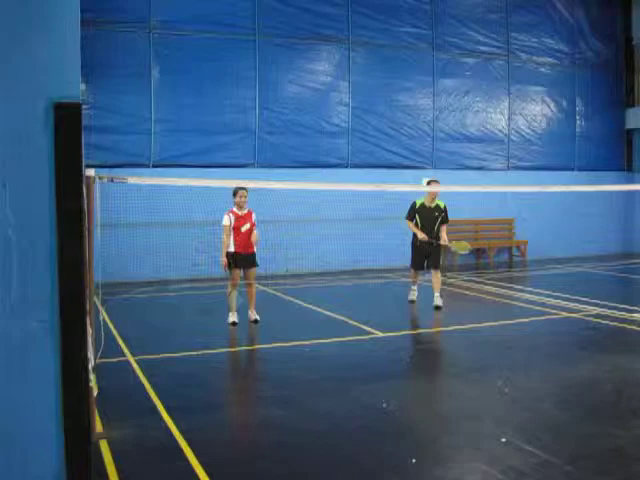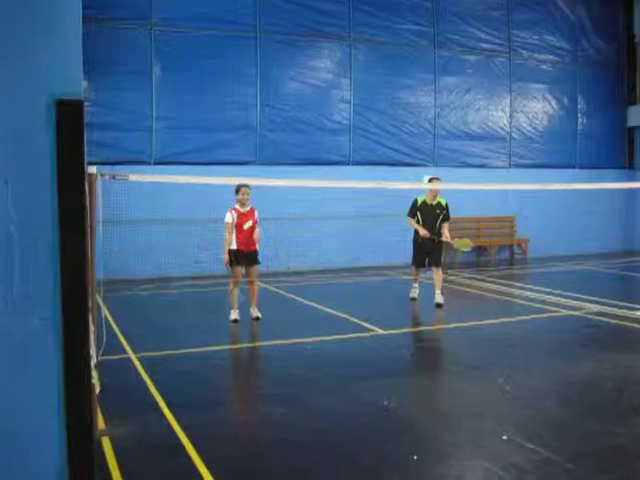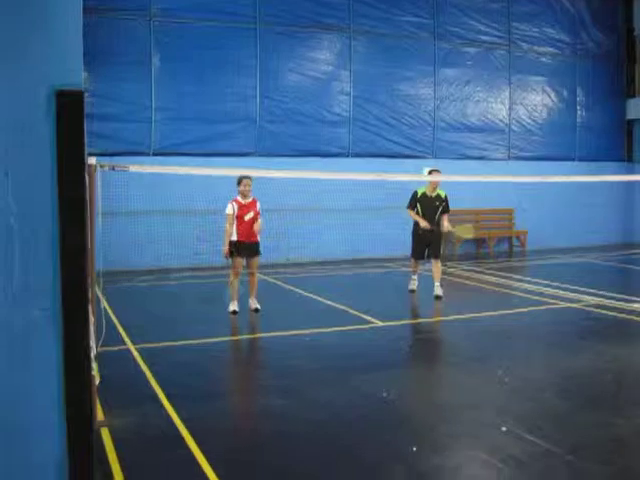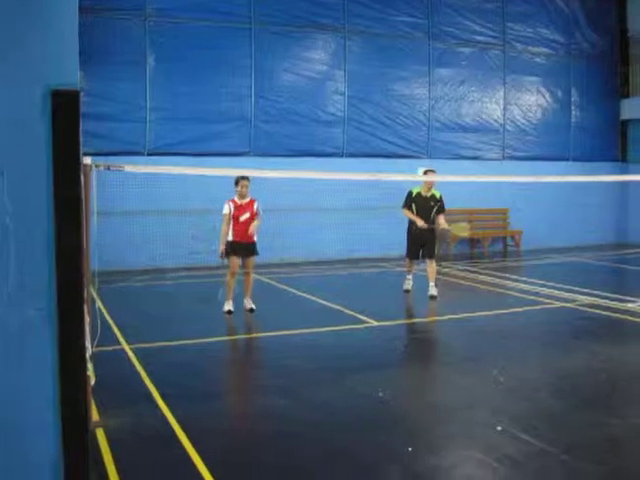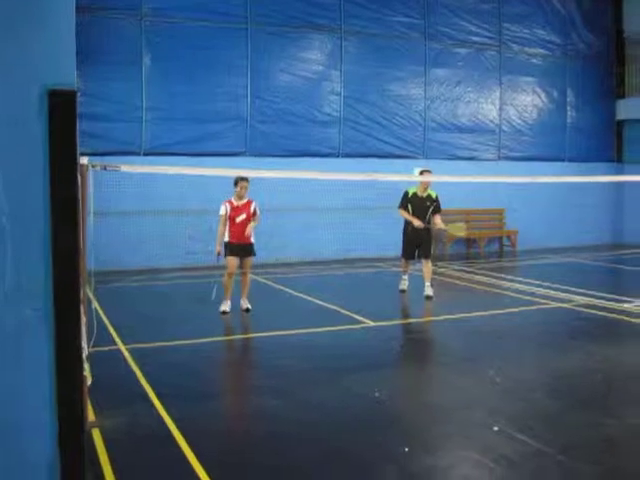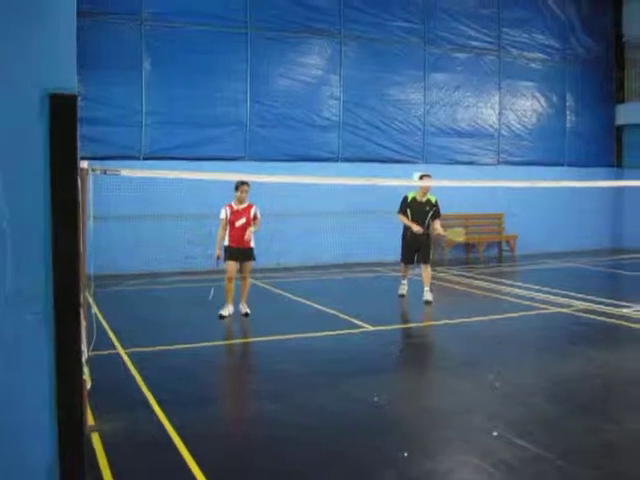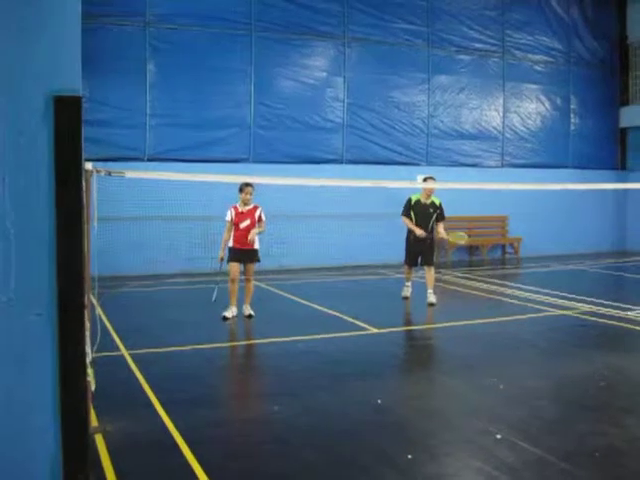
dt=0.1s
person 1, frame 1
left shoulder: (251, 214)
right shoulder: (229, 215)
right elbow: (226, 236)
left wrist: (255, 234)
right wrist: (224, 256)
left hip: (250, 253)
right hip: (235, 253)
left knee: (251, 283)
right knee: (233, 283)
left ankle: (252, 311)
right ankle: (233, 313)
person 1, frame 2
left shoulder: (254, 211)
right shoulder: (232, 213)
right elbow: (228, 234)
left wrist: (257, 231)
right wrist: (226, 253)
left hip: (252, 250)
right hip: (237, 250)
left knee: (253, 280)
right knee: (235, 281)
left ankle: (253, 309)
right ankle: (234, 310)
person 1, frame 3
left shoulder: (256, 203)
right shoulder: (233, 204)
right elbow: (229, 225)
left wrist: (259, 223)
right wrist: (226, 244)
left hip: (253, 242)
right hip: (238, 242)
left knee: (253, 272)
right knee: (236, 272)
left ankle: (252, 300)
right ankle: (234, 302)
person 1, frame 4
left shoulder: (254, 203)
right shoulder: (230, 204)
left elbow: (257, 219)
right elbow: (225, 225)
left wrist: (255, 224)
right wrist: (222, 244)
left hip: (250, 242)
right hip: (234, 242)
left knee: (249, 271)
right knee: (233, 271)
left ankle: (248, 299)
right ankle: (229, 301)
person 1, frame 5
left shoulder: (252, 204)
right shoulder: (227, 205)
left elbow: (256, 221)
right elbow: (222, 225)
left wrist: (252, 226)
right wrist: (218, 244)
left hip: (247, 243)
right hip: (231, 243)
left knee: (245, 272)
right knee: (230, 272)
left ankle: (244, 300)
right ankle: (226, 301)
person 1, frame 6
left shoulder: (252, 208)
right shoulder: (227, 209)
left elbow: (257, 225)
right elbow: (222, 229)
left wrist: (251, 230)
right wrist: (218, 248)
left hip: (247, 247)
right hip: (231, 247)
left knee: (245, 276)
right knee: (230, 276)
left ankle: (243, 304)
right ankle: (229, 306)
person 1, frame 7
left shoulder: (257, 210)
right shoulder: (232, 210)
left elbow: (262, 227)
right elbow: (228, 231)
left wrist: (255, 231)
right wrist: (222, 249)
left hip: (251, 248)
right hip: (234, 248)
left knee: (249, 278)
right knee: (233, 278)
left ankle: (247, 306)
right ankle: (233, 308)
person 2, frame 1
left shoulder: (442, 206)
right shoulder: (416, 204)
left elbow: (444, 224)
right elbow: (409, 221)
left wrist: (443, 234)
right wrist: (418, 232)
left hip: (435, 242)
right hip: (419, 242)
left knee: (435, 269)
right knee: (415, 268)
left ankle: (437, 297)
right ankle: (413, 289)
person 2, frame 2
left shoulder: (443, 204)
right shoulder: (418, 201)
left elbow: (445, 221)
right elbow: (410, 218)
left wrist: (445, 231)
right wrist: (420, 229)
left hip: (436, 240)
right hip: (420, 239)
left knee: (437, 266)
right knee: (416, 265)
left ankle: (438, 294)
right ankle: (415, 286)
person 2, frame 3
left shoulder: (442, 196)
right shoulder: (418, 193)
left elbow: (444, 213)
right elbow: (410, 210)
left wrist: (445, 223)
right wrist: (420, 220)
left hip: (435, 232)
right hip: (419, 231)
left knee: (436, 258)
right knee: (416, 257)
left ankle: (437, 286)
right ankle: (414, 278)
person 2, frame 4
left shoulder: (437, 196)
right shoulder: (412, 193)
left elbow: (440, 213)
right elbow: (405, 210)
left wrist: (442, 221)
right wrist: (417, 220)
left hip: (430, 231)
right hip: (414, 230)
left knee: (430, 258)
right knee: (410, 257)
left ankle: (432, 286)
right ankle: (409, 278)
person 2, frame 5
left shoulder: (433, 196)
right shoulder: (408, 193)
left elbow: (436, 213)
right elbow: (401, 210)
left wrist: (438, 221)
right wrist: (414, 220)
left hip: (425, 232)
right hip: (410, 231)
left knee: (426, 259)
right knee: (406, 257)
left ankle: (428, 286)
right ankle: (404, 278)
person 2, frame 6
left shoulder: (433, 201)
right shoulder: (408, 198)
left elbow: (436, 218)
right elbow: (400, 215)
left wrist: (437, 227)
right wrist: (412, 225)
left hip: (425, 237)
right hip: (409, 236)
left knee: (425, 263)
right knee: (405, 262)
left ankle: (427, 291)
right ankle: (404, 283)
person 2, frame 7
left shoulder: (437, 203)
right shoulder: (412, 200)
left elbow: (440, 221)
right elbow: (404, 218)
left wrist: (441, 230)
right wrist: (415, 229)
left hip: (428, 239)
right hip: (413, 238)
left knee: (429, 266)
right knee: (409, 264)
left ankle: (430, 293)
right ankle: (407, 286)
